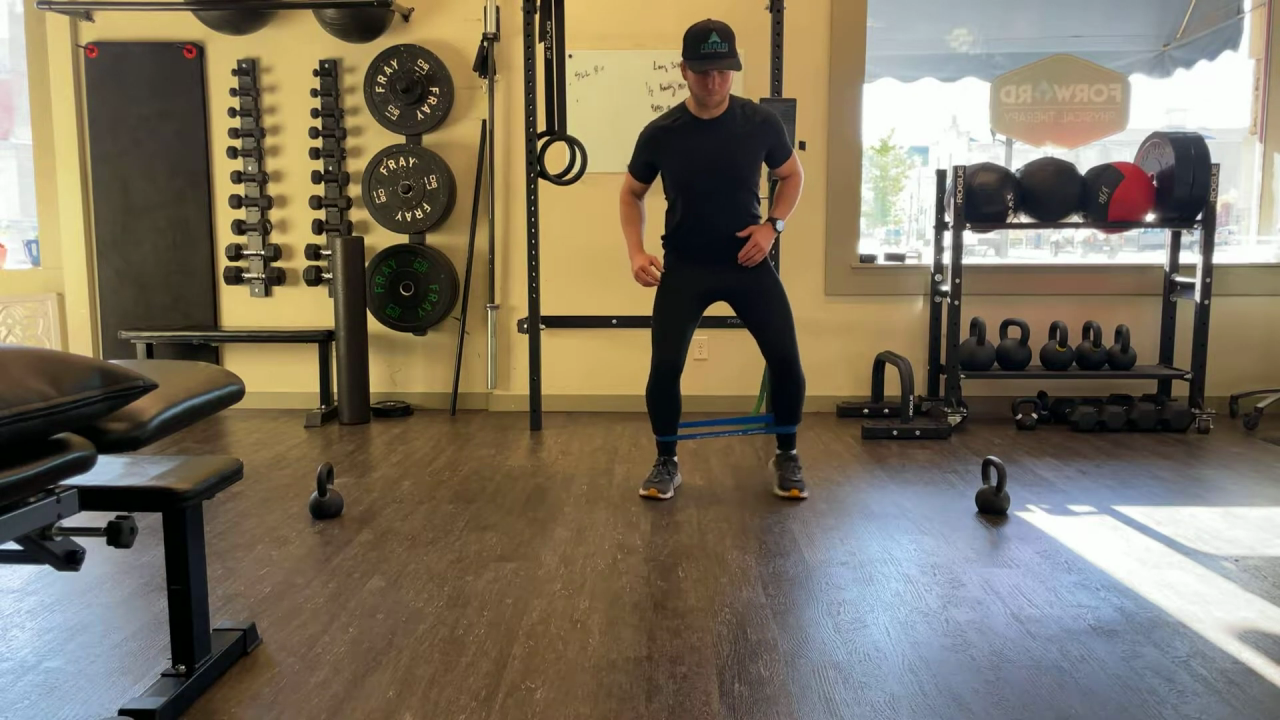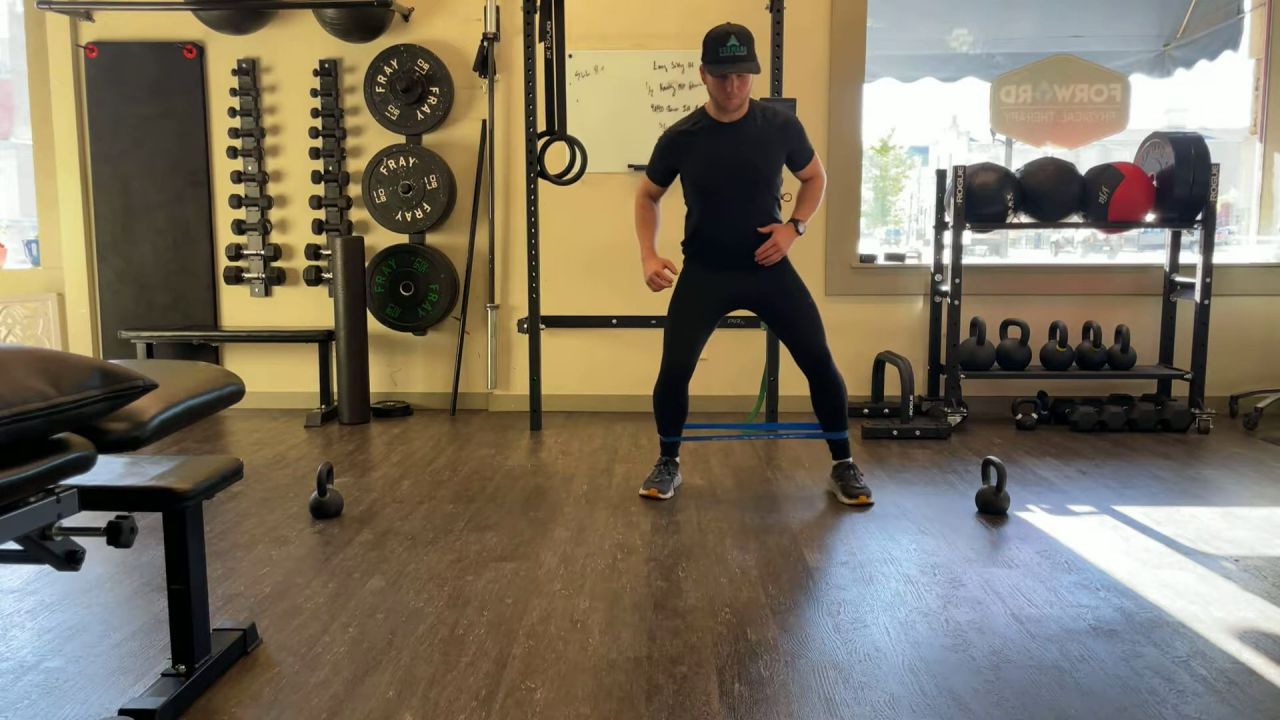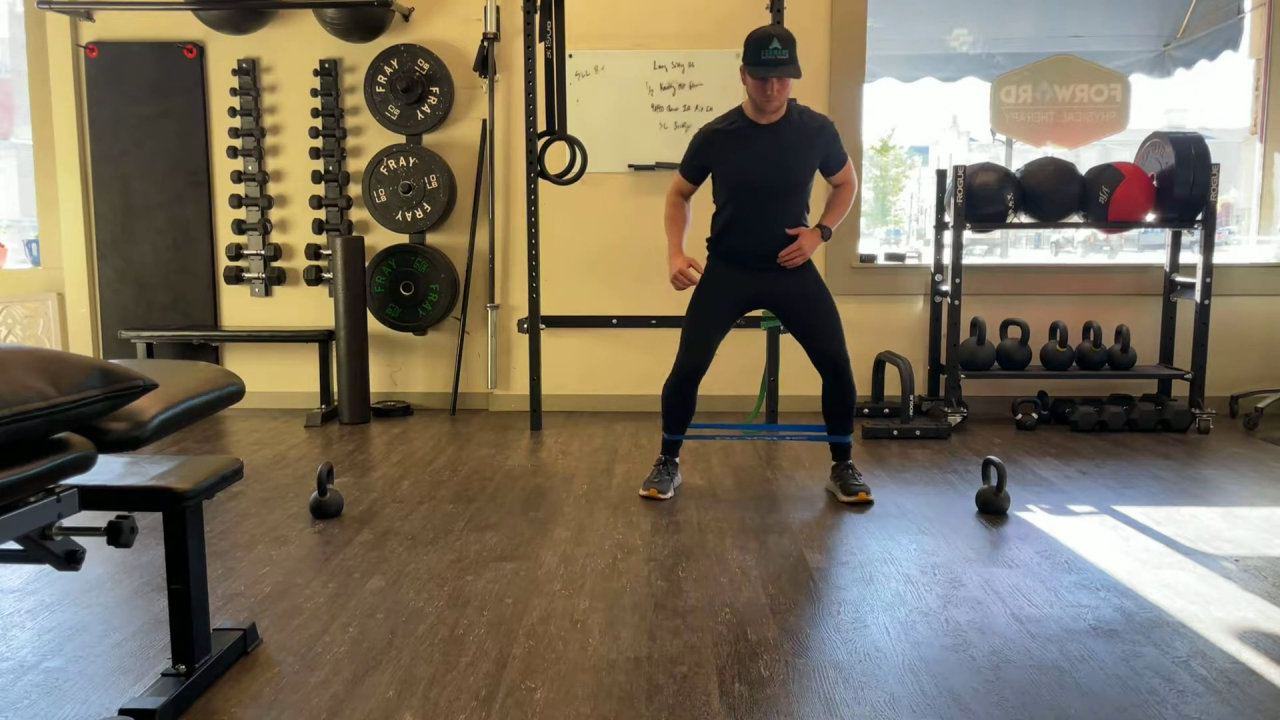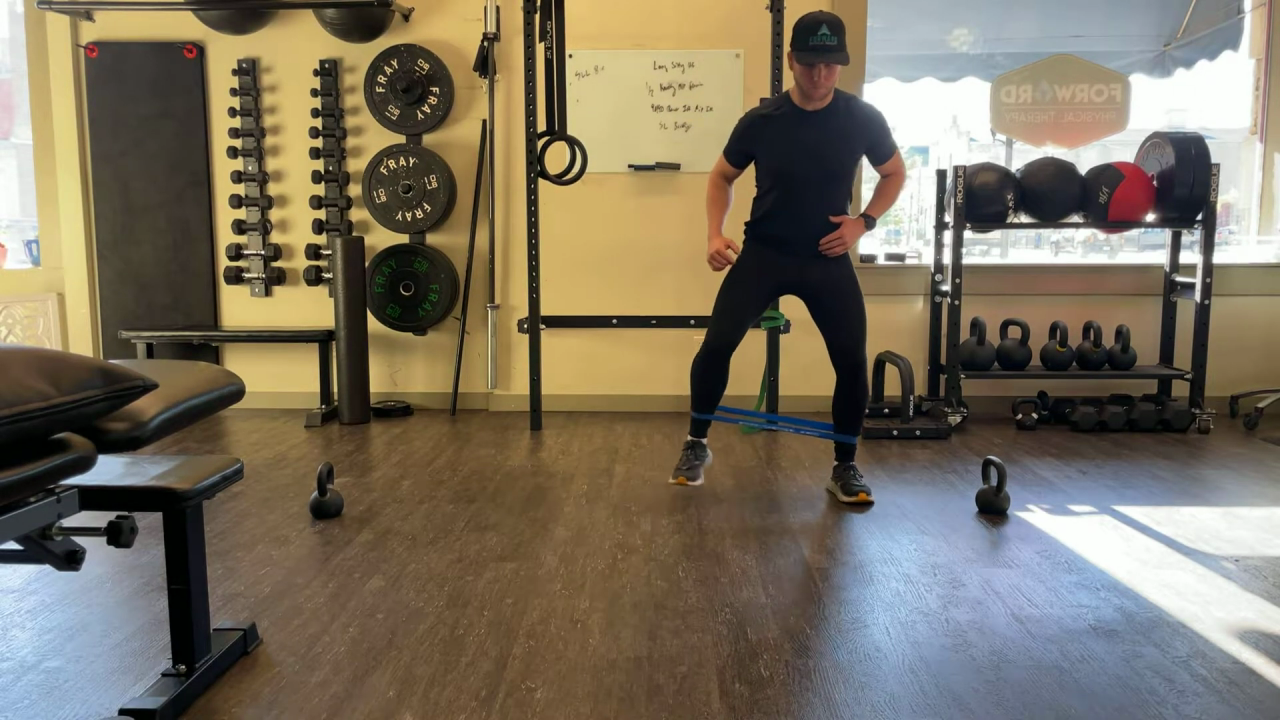
dt=0.3s
person 1, frame 1
left shoulder: (761, 122)
right shoulder: (660, 133)
left elbow: (792, 175)
right elbow: (631, 193)
left wrist: (772, 225)
right wrist: (636, 251)
left hip: (746, 261)
right hip: (683, 267)
left knee: (785, 359)
right knee: (665, 367)
left ankle: (786, 456)
right ankle: (667, 462)
person 1, frame 2
left shoulder: (781, 126)
right shoulder: (680, 137)
left elbow: (815, 178)
right elbow: (648, 196)
left wrist: (794, 226)
right wrist: (649, 254)
left hip: (768, 266)
right hip: (704, 272)
left knee: (819, 362)
right knee: (674, 369)
left ankle: (843, 465)
right ankle: (668, 463)
person 1, frame 3
left shoulder: (816, 129)
right shoulder: (715, 136)
left elbow: (845, 184)
right elbow: (679, 194)
left wrist: (820, 232)
right wrist: (676, 252)
left hip: (791, 268)
right hip: (728, 270)
left knee: (836, 364)
right knee: (688, 367)
left ankle: (842, 467)
right ankle: (668, 461)
person 1, frame 4
left shoulder: (863, 118)
right shoulder: (761, 121)
left elbow: (894, 173)
right elbow: (722, 177)
left wrist: (864, 221)
right wrist: (715, 232)
left hip: (827, 258)
right hip: (763, 254)
left knee: (852, 362)
right knee: (717, 345)
left ankle: (845, 467)
right ankle: (696, 443)
